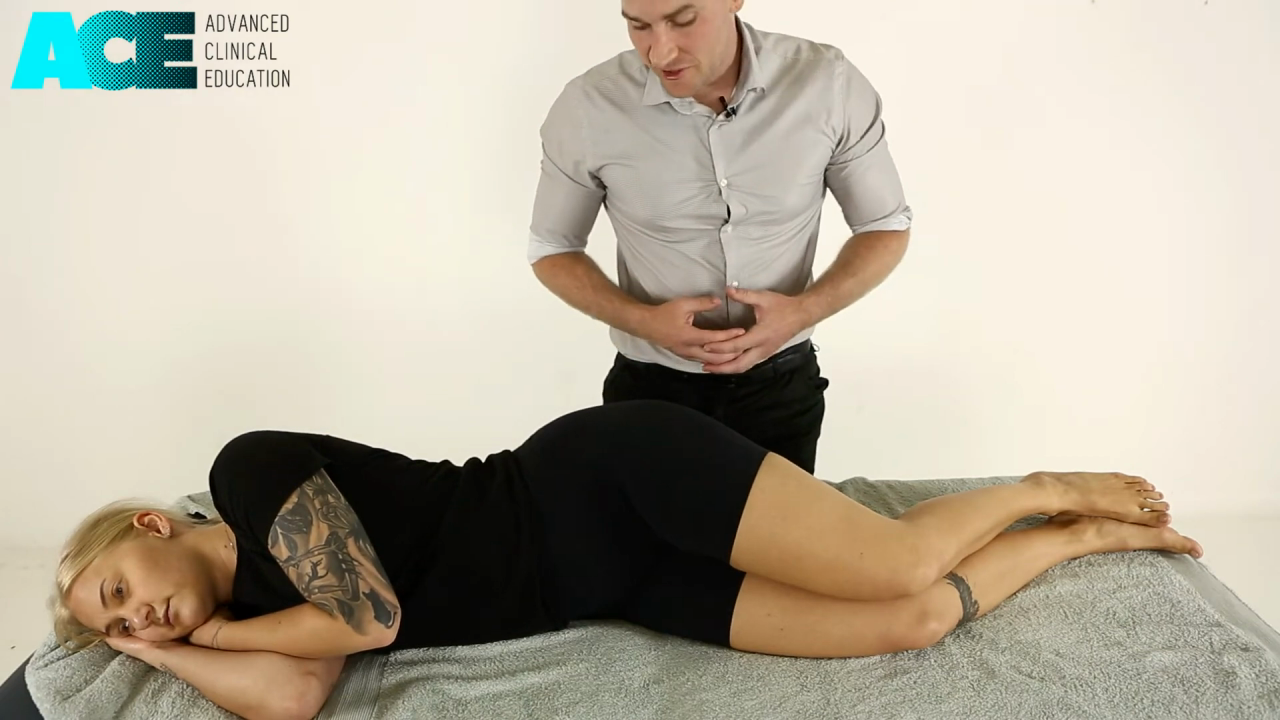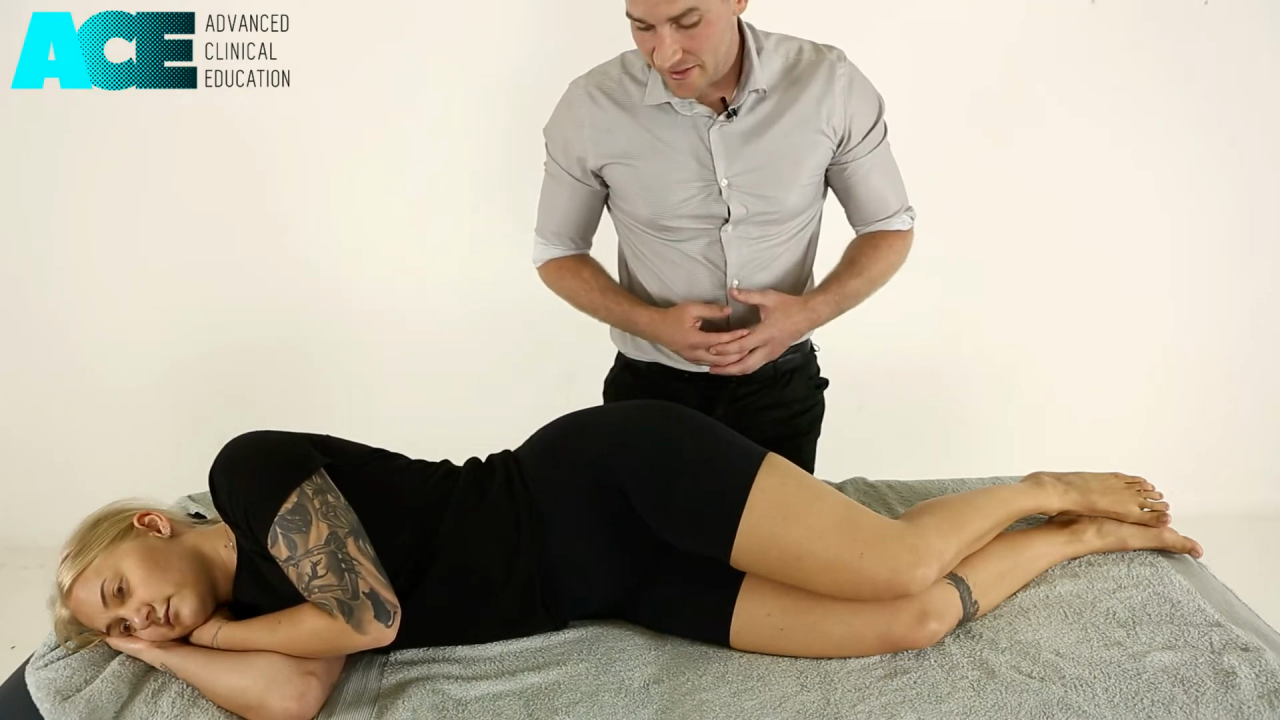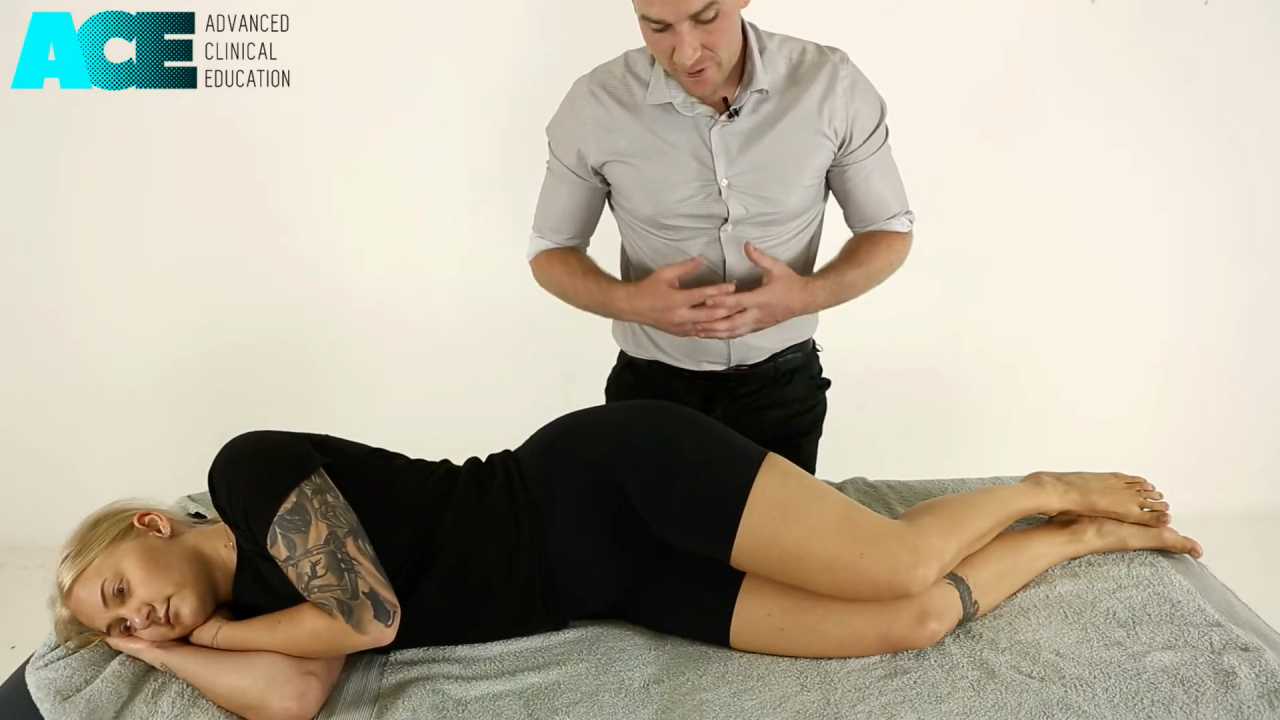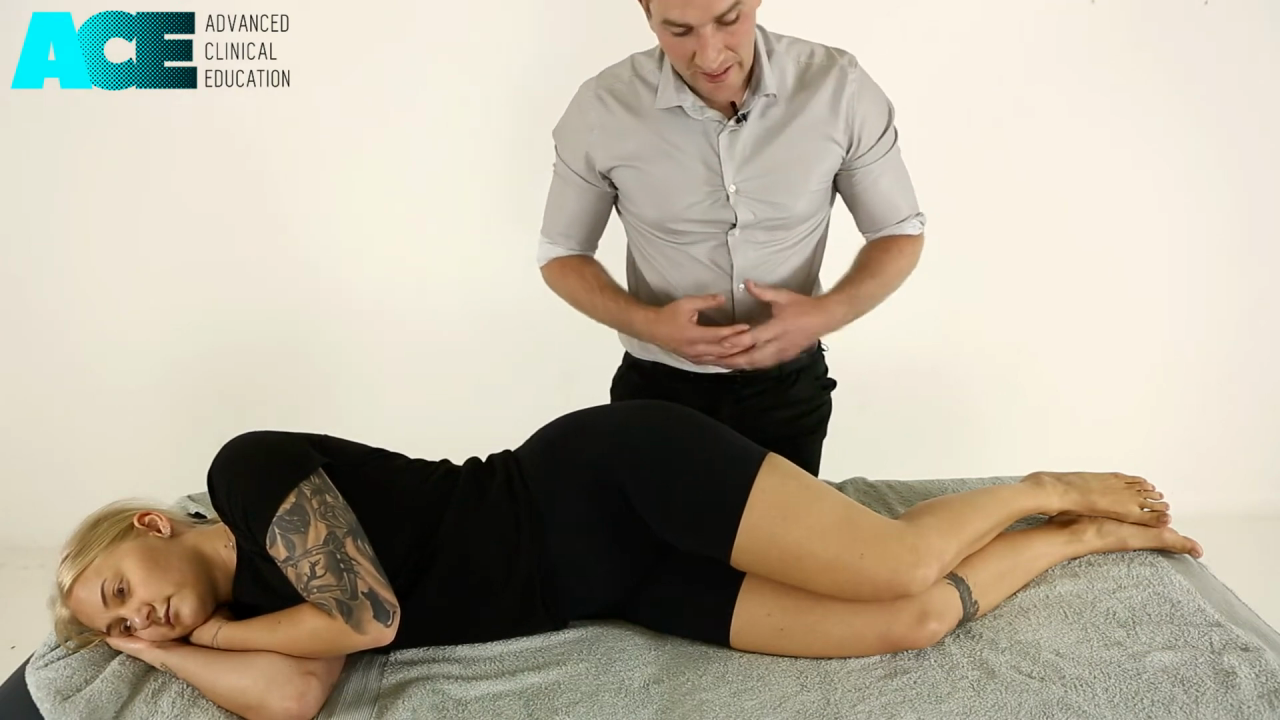
dt=0.3s
person 1, frame 1
left shoulder: (251, 470)
right shoulder: (264, 604)
left elbow: (373, 615)
left wrist: (213, 625)
left hip: (609, 474)
right hip: (621, 584)
left knee: (900, 571)
right knee: (911, 621)
left ankle: (1051, 490)
right ankle: (1085, 536)
person 1, frame 2
left shoulder: (249, 470)
right shoulder: (263, 602)
left elbow: (374, 615)
left wrist: (225, 619)
left hip: (611, 478)
right hip: (623, 589)
left knee: (900, 569)
right knee: (911, 622)
left ankle: (1051, 491)
right ankle: (1085, 538)
person 1, frame 3
left shoulder: (250, 470)
right shoulder: (264, 604)
left elbow: (373, 613)
left wrist: (209, 626)
left hip: (611, 473)
right hip: (624, 587)
left knee: (900, 568)
right knee: (911, 619)
left ankle: (1049, 489)
right ankle: (1084, 537)
person 1, frame 4
left shoulder: (249, 471)
right shoulder: (263, 606)
left elbow: (373, 614)
left wrist: (216, 627)
left hip: (612, 478)
right hip: (625, 589)
left knee: (900, 568)
right knee: (913, 620)
left ankle: (1049, 491)
right ankle: (1081, 539)
person 2, frame 1
left shoulder: (828, 84)
right shoulder: (587, 107)
left elbow: (887, 227)
right elbow: (551, 250)
left wrist: (804, 310)
right wrist: (643, 321)
left hip: (782, 385)
right hip: (651, 388)
person 2, frame 2
left shoulder: (829, 85)
right shoulder: (591, 107)
left elbow: (889, 227)
right elbow: (556, 254)
left wrist: (811, 312)
right wrist: (652, 323)
left hip: (782, 384)
right hip: (652, 387)
person 2, frame 3
left shoulder: (831, 85)
right shoulder: (595, 105)
left elbow: (891, 230)
right elbow: (549, 251)
left wrist: (808, 295)
right wrist: (630, 302)
left hip: (783, 384)
right hip: (654, 386)
person 2, frame 4
left shoulder: (839, 89)
right shoulder: (601, 109)
left elbow: (899, 232)
right elbow: (561, 255)
left wrist: (826, 313)
right wrist: (649, 322)
left hip: (788, 384)
right hip: (661, 388)
